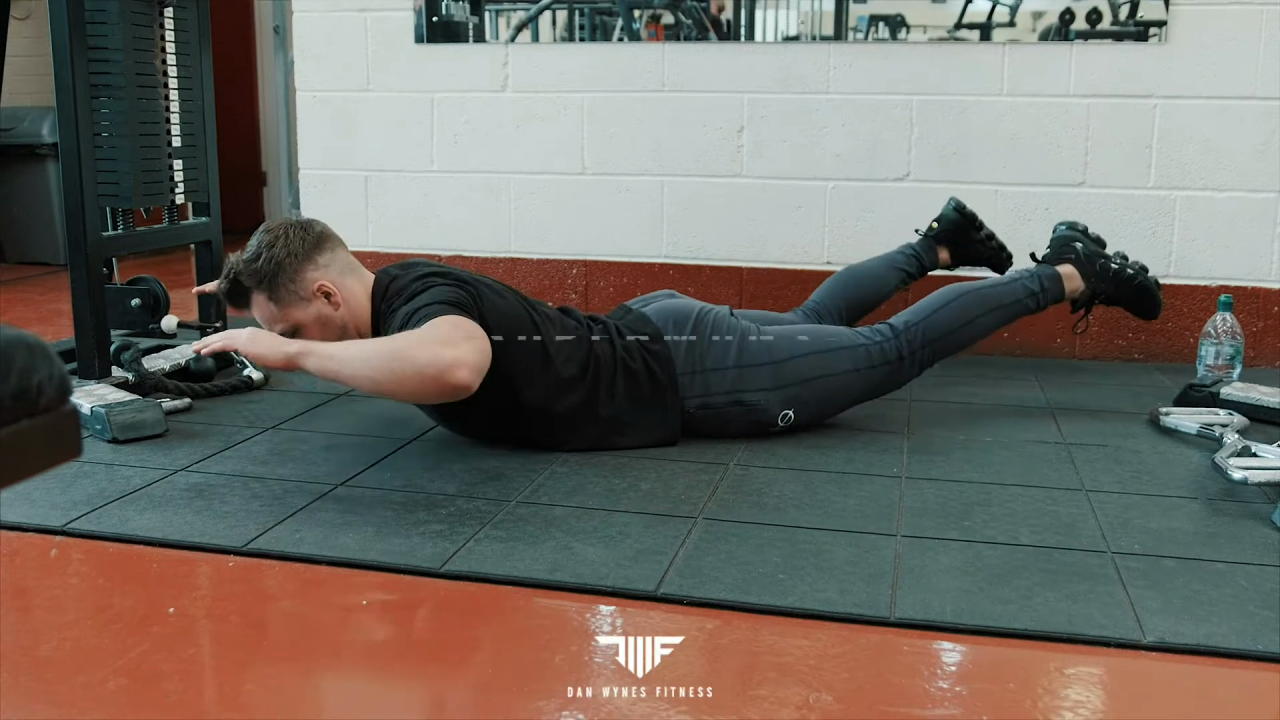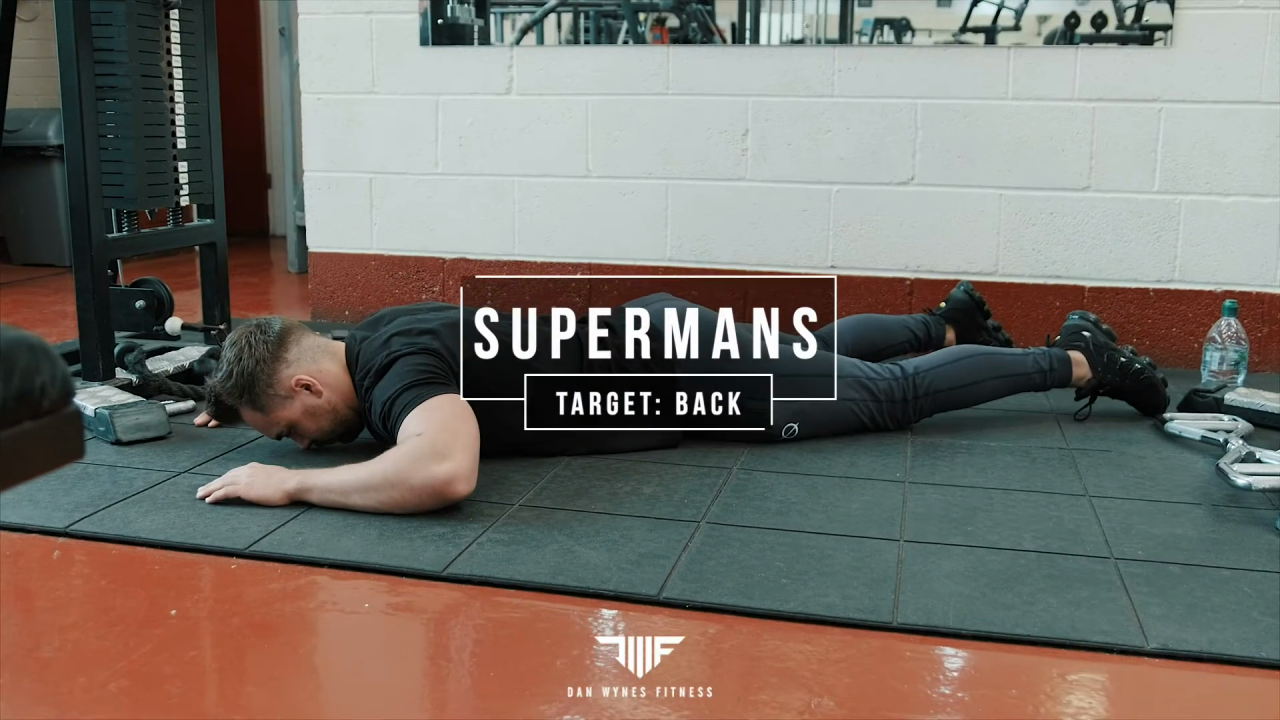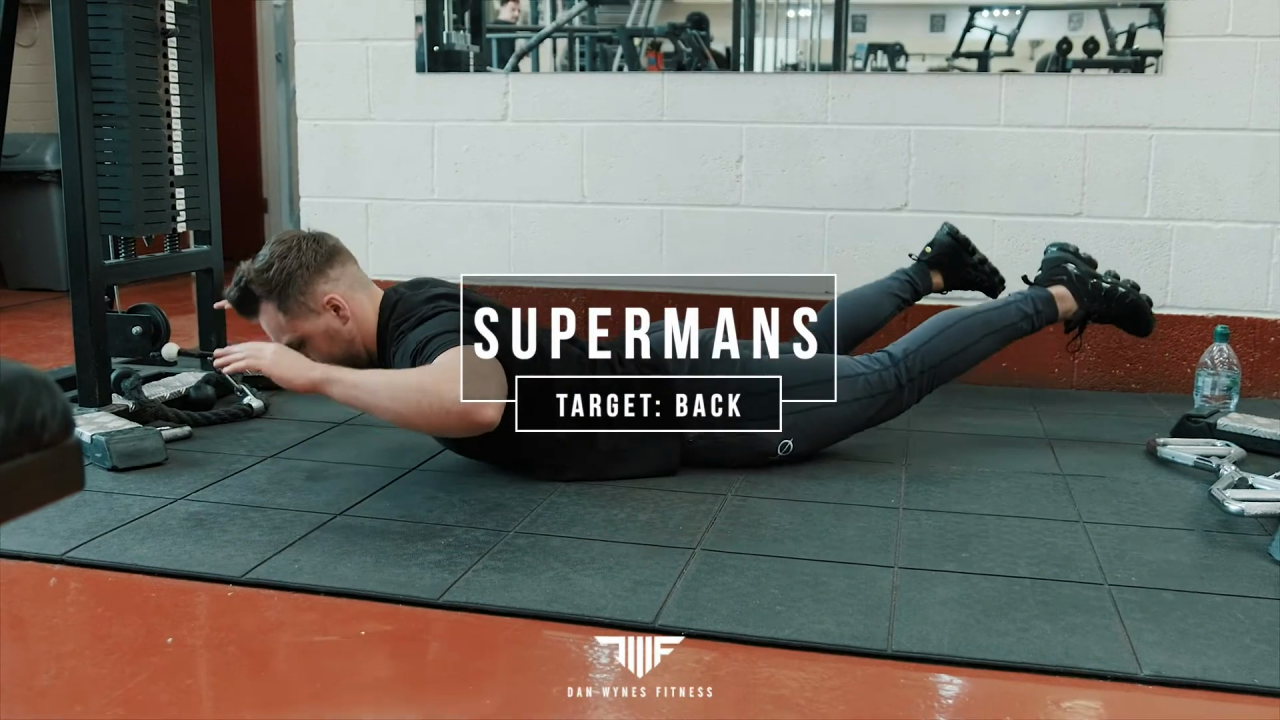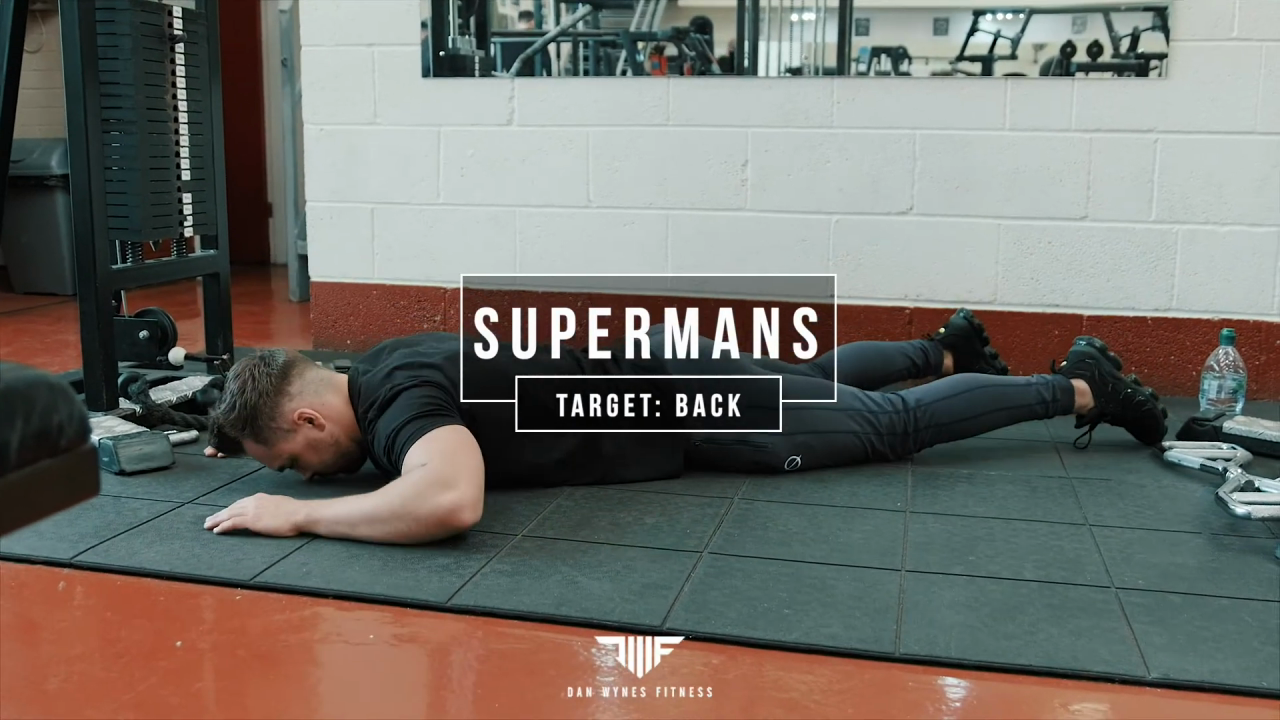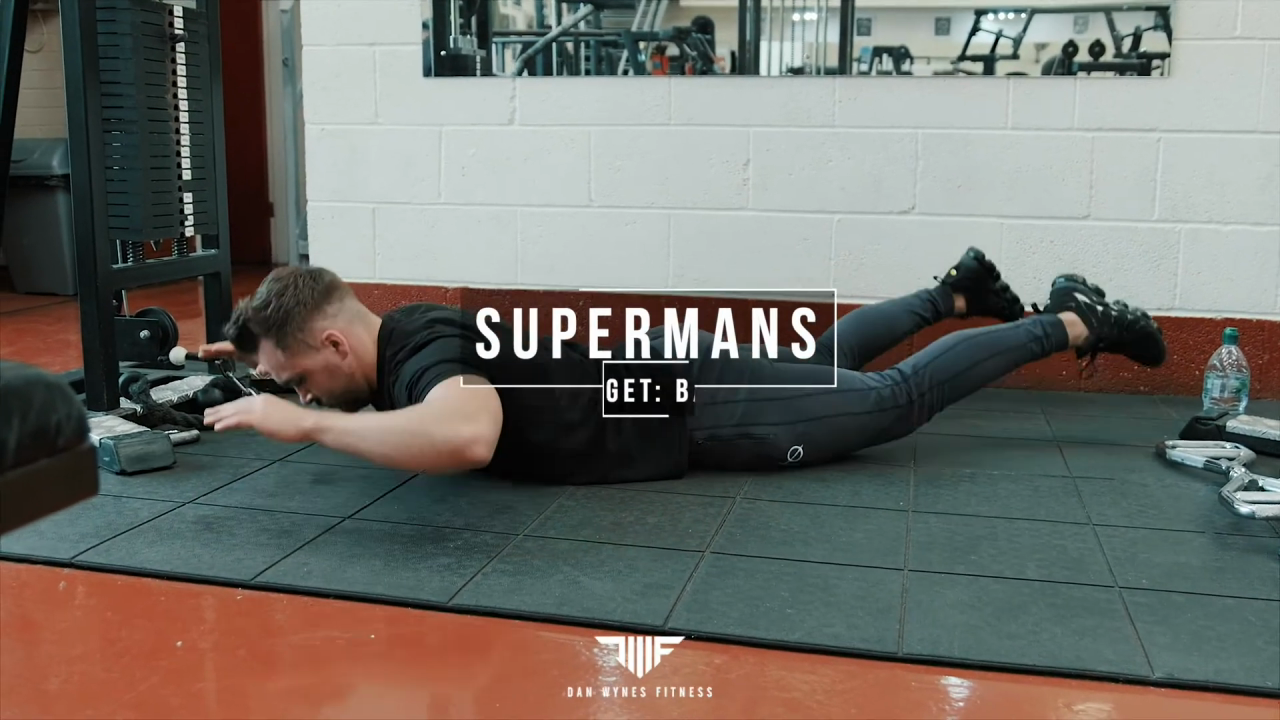
dt=1s
person 1, frame 1
left shoulder: (420, 299)
right shoulder: (392, 288)
left elbow: (453, 368)
left wrist: (289, 352)
right wrist: (262, 296)
left hip: (684, 377)
right hip: (650, 333)
left knee: (888, 354)
right knee: (814, 328)
left ankle: (1067, 274)
right ankle: (941, 241)
person 1, frame 2
left shoulder: (396, 370)
right shoulder: (371, 340)
left elbow: (445, 473)
left wrist: (290, 482)
right wrist: (244, 398)
left hip: (680, 373)
right hip: (649, 335)
left knee: (886, 395)
right knee: (814, 351)
left ankle: (1081, 361)
right ankle: (945, 323)
person 1, frame 3
left shoulder: (428, 328)
right shoulder: (399, 306)
left elbow: (476, 405)
left wrist: (310, 372)
right wrist: (282, 319)
right hip: (652, 364)
left knee: (886, 379)
right knee: (811, 346)
left ankle: (1062, 296)
right ankle: (934, 268)
person 1, frame 4
left shoulder: (398, 406)
right shoulder: (374, 372)
left elbow: (448, 502)
left wrist: (297, 516)
right wrist: (257, 426)
right hip: (652, 370)
left knee: (888, 425)
right knee: (815, 381)
left ankle: (1080, 388)
right ankle: (945, 349)
person 1, frame 5
left shoulder: (423, 355)
right shoulder: (397, 329)
left elbow: (467, 439)
left wrist: (304, 422)
right wrist: (268, 348)
left hip: (690, 414)
right hip: (655, 373)
left knee: (890, 401)
right knee: (821, 363)
left ankle: (1074, 326)
right ankle: (959, 293)
